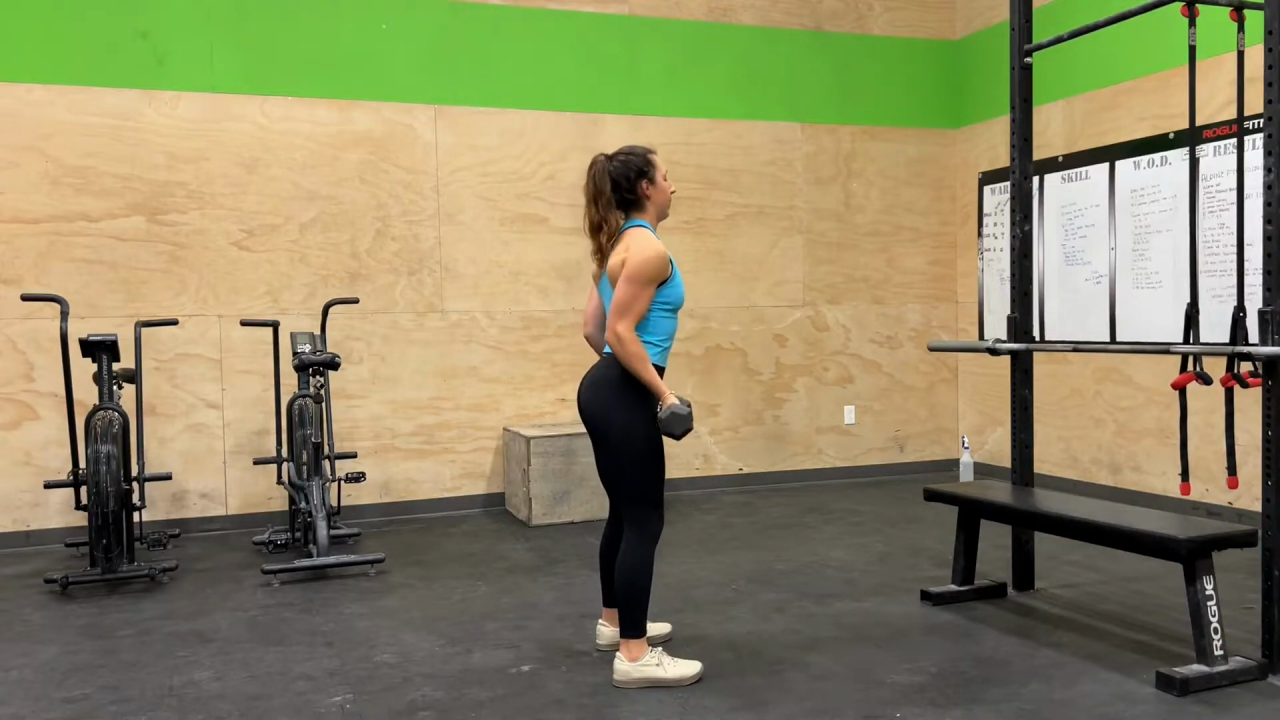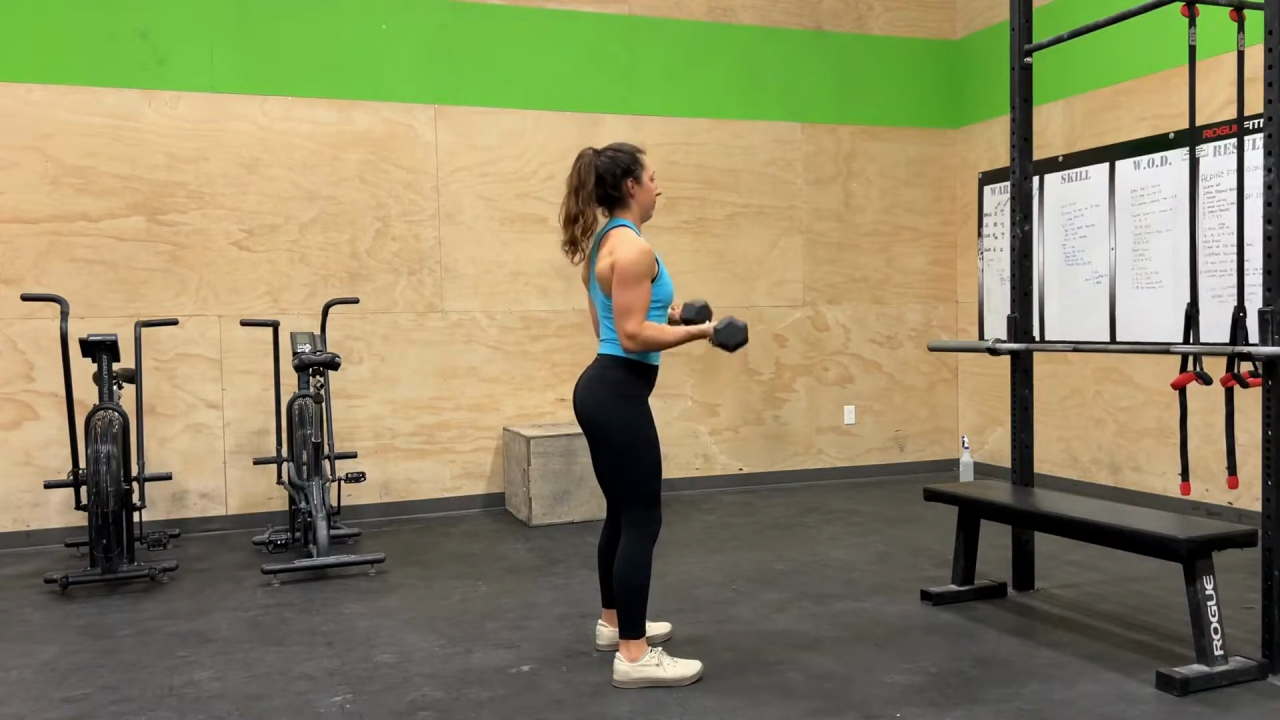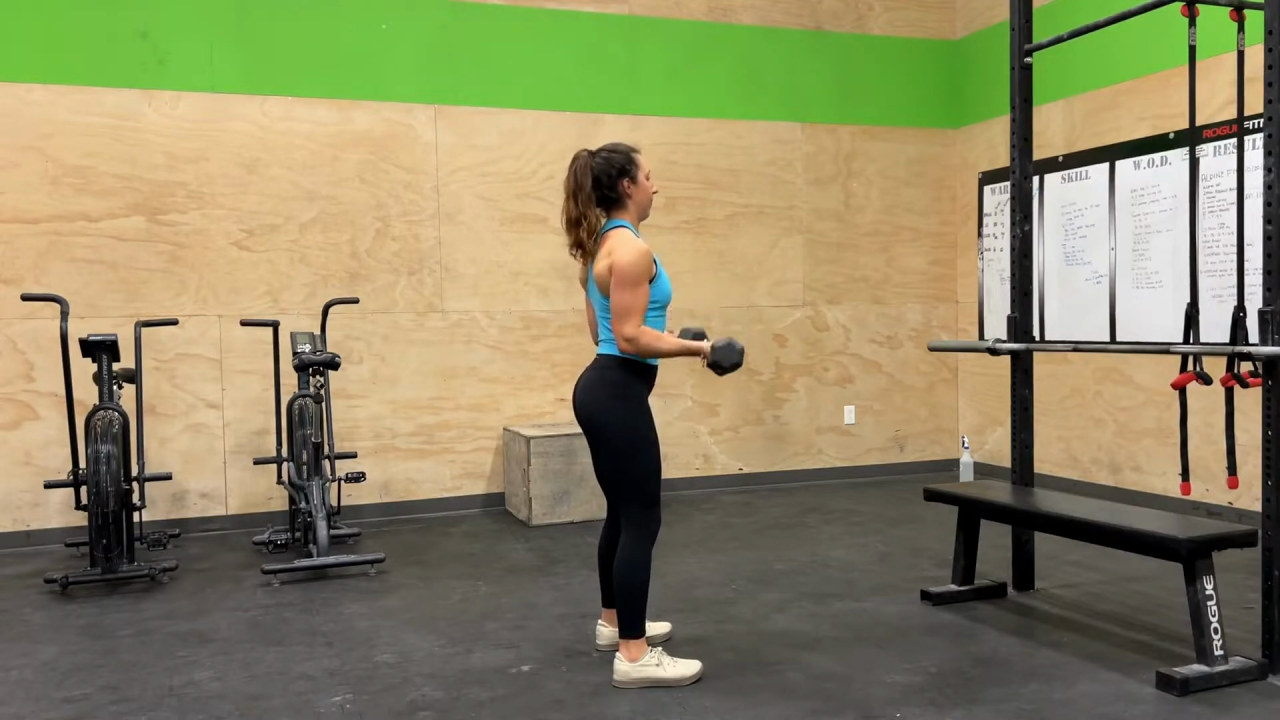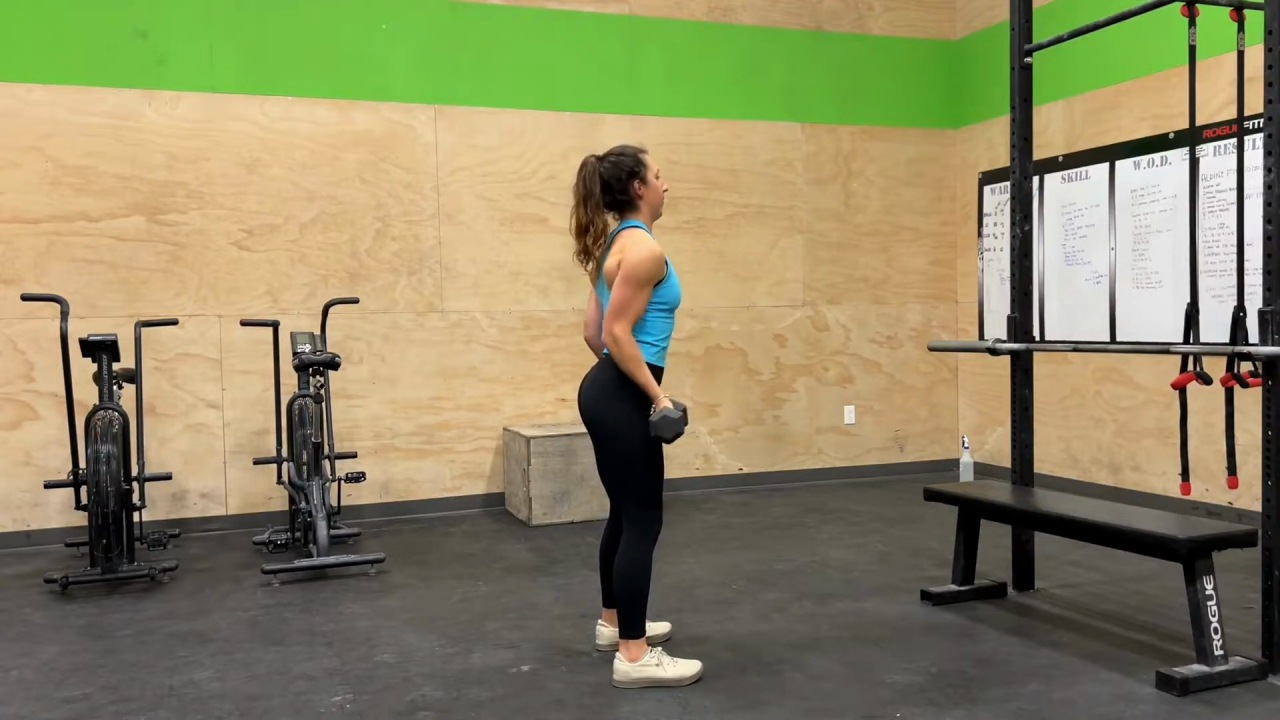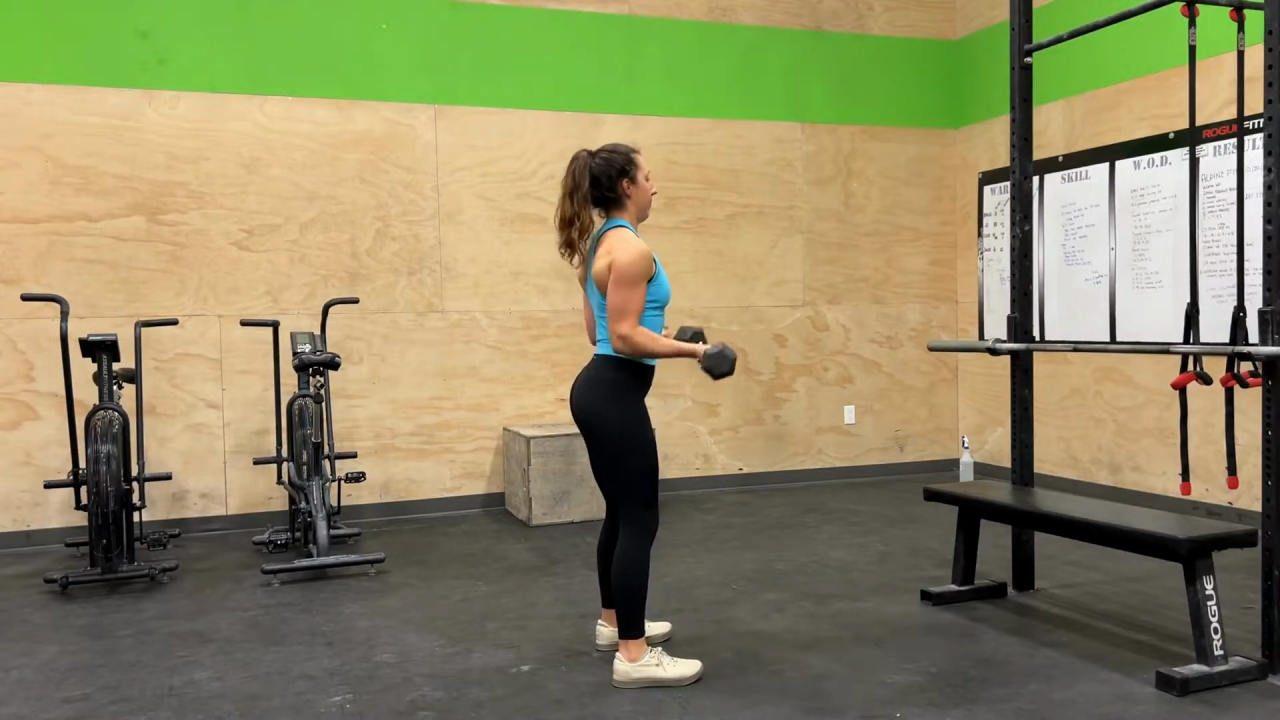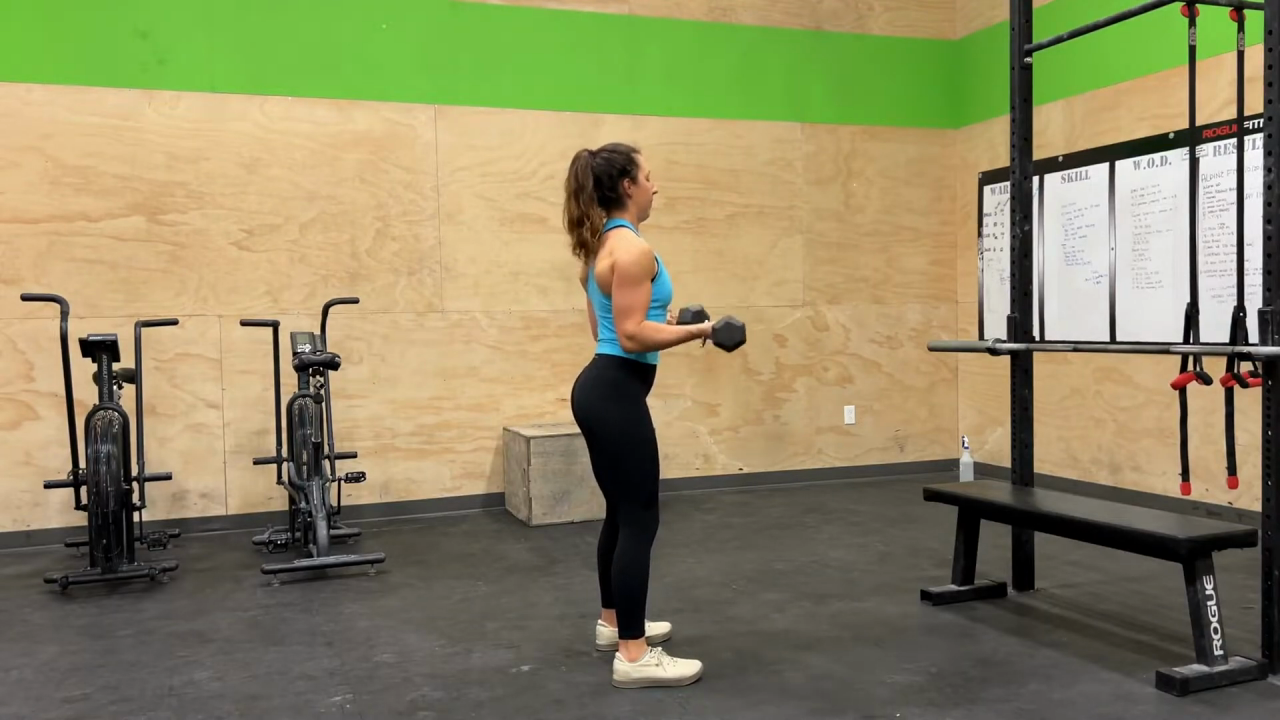
dt=0.4s
person 1, frame 1
left shoulder: (618, 245)
right shoulder: (647, 248)
left elbow: (592, 328)
right elbow: (621, 333)
right wrist: (662, 391)
left hip: (603, 388)
right hip: (622, 397)
left knee: (624, 513)
right knee: (643, 521)
left ankle: (614, 622)
right ankle: (634, 656)
person 1, frame 2
left shoulder: (603, 243)
right shoulder: (631, 246)
right elbow: (633, 336)
left wrist: (667, 317)
right wrist: (700, 331)
left hip: (601, 387)
right hip: (618, 394)
left knee: (622, 513)
right knee: (641, 521)
left ankle: (614, 622)
right ankle: (634, 656)
person 1, frame 3
left shoulder: (602, 245)
right shoulder: (629, 248)
right elbow: (629, 337)
left wrist: (669, 341)
right wrist: (697, 347)
left hip: (600, 388)
right hip: (618, 396)
left knee: (622, 513)
right knee: (641, 521)
left ankle: (613, 622)
right ankle: (634, 656)
person 1, frame 4
left shoulder: (614, 246)
right shoulder: (644, 248)
right elbow: (617, 334)
right wrist: (657, 395)
left hip: (604, 390)
right hip: (622, 398)
left knee: (625, 513)
right knee: (642, 521)
left ankle: (614, 622)
right ankle: (634, 656)
person 1, frame 5
left shoulder: (600, 244)
right shoulder: (629, 248)
right elbow: (625, 337)
left wrist: (664, 334)
right wrist: (690, 348)
left hip: (598, 387)
right hip: (615, 394)
left knee: (620, 513)
right knee: (640, 521)
left ankle: (613, 622)
right ankle: (633, 656)
person 1, frame 6
left shoulder: (602, 244)
right shoulder: (631, 247)
right elbow: (632, 334)
left wrist: (668, 325)
right wrist: (699, 330)
left hip: (599, 387)
right hip: (616, 394)
left knee: (621, 513)
right knee: (639, 520)
left ankle: (613, 622)
right ankle: (633, 657)
